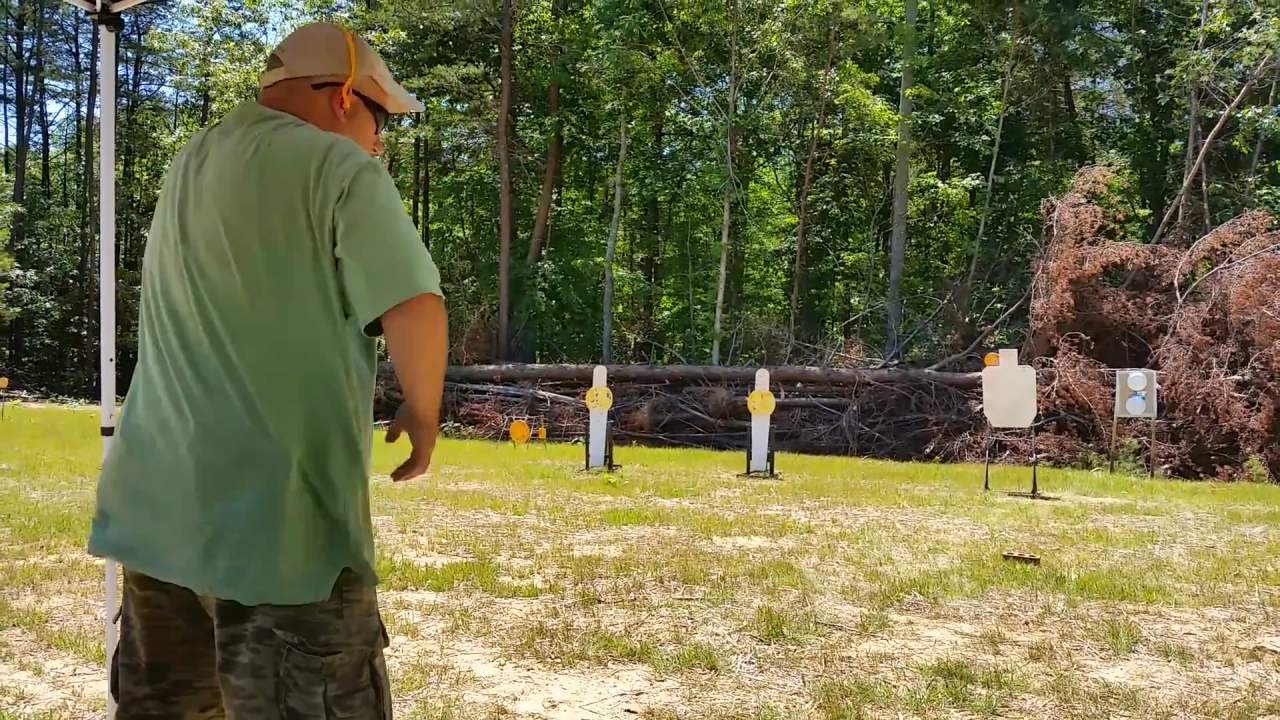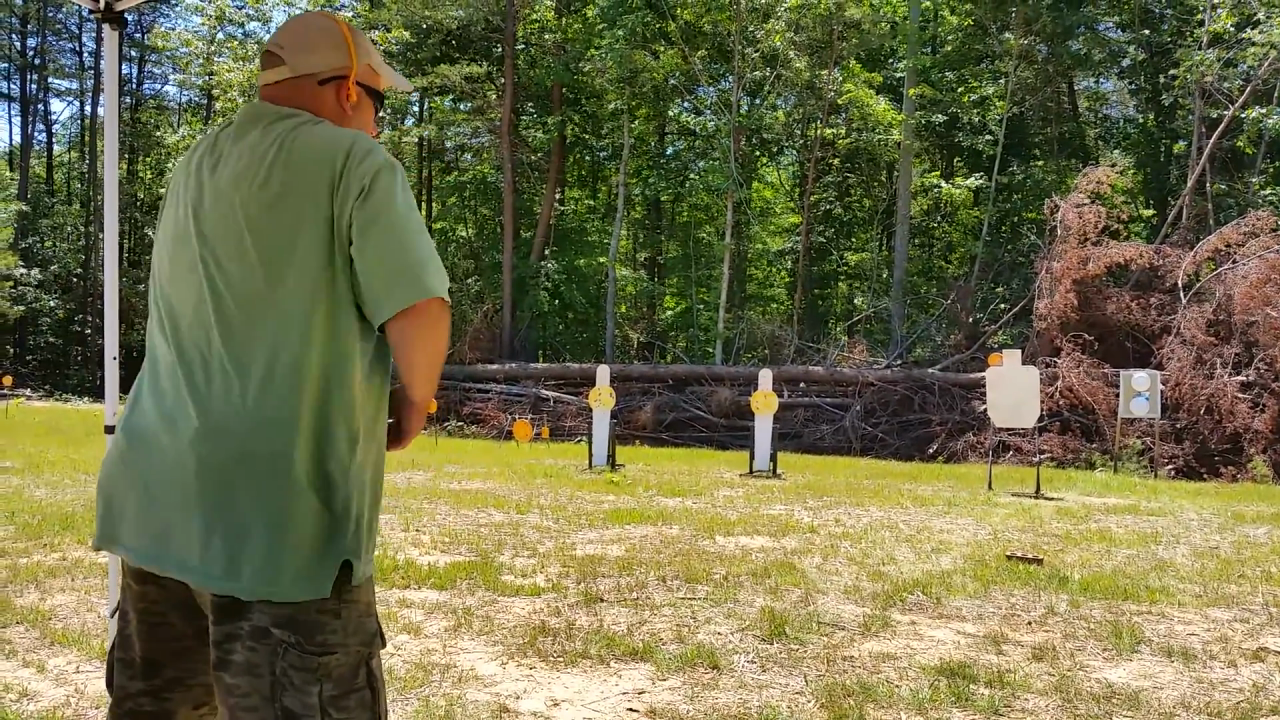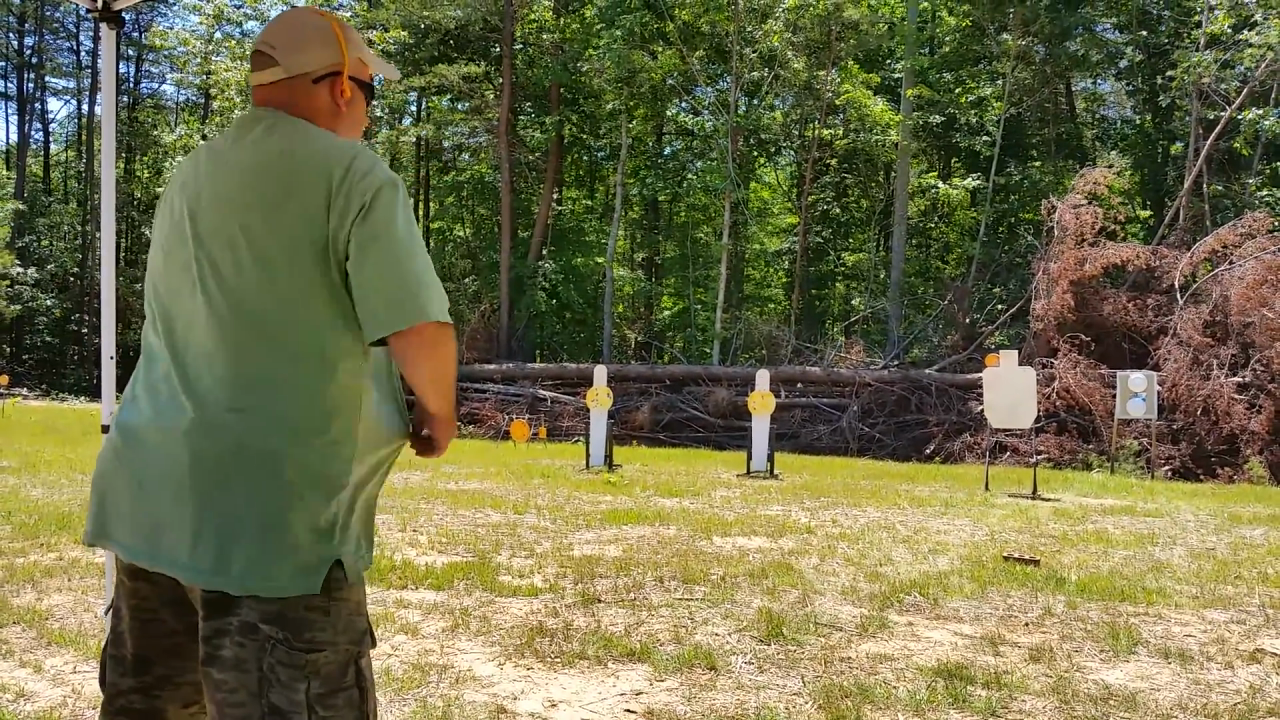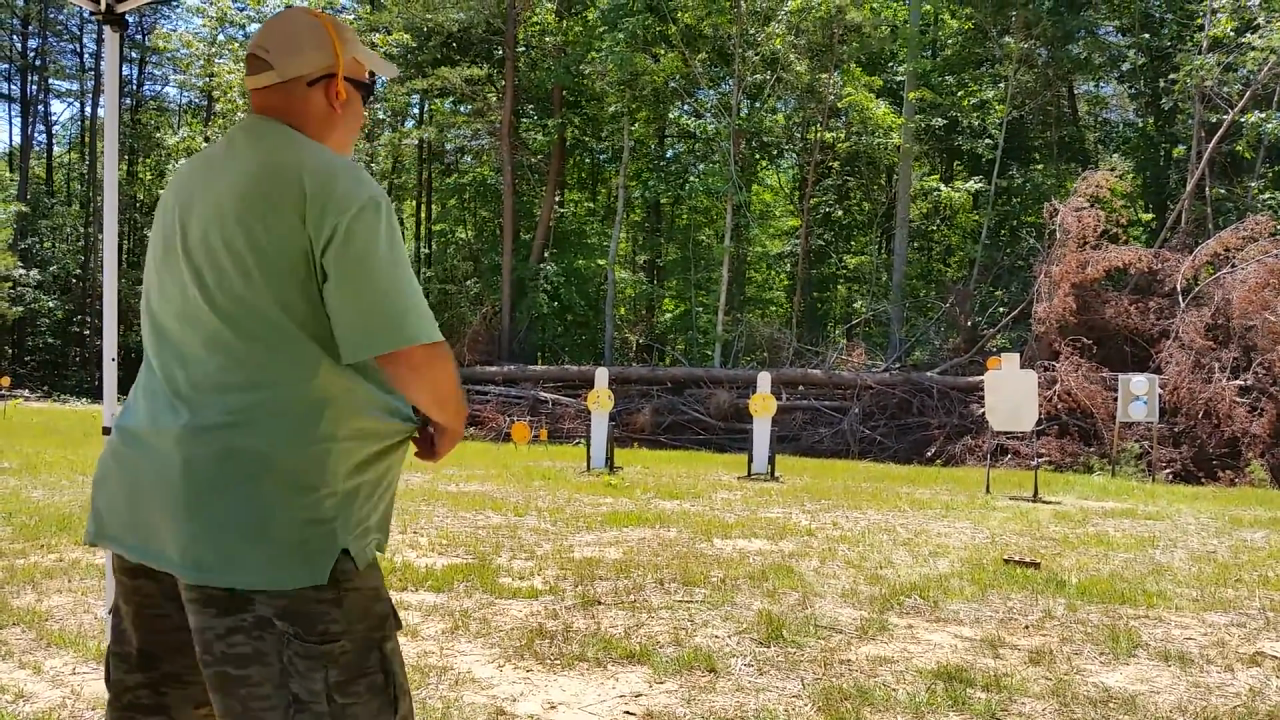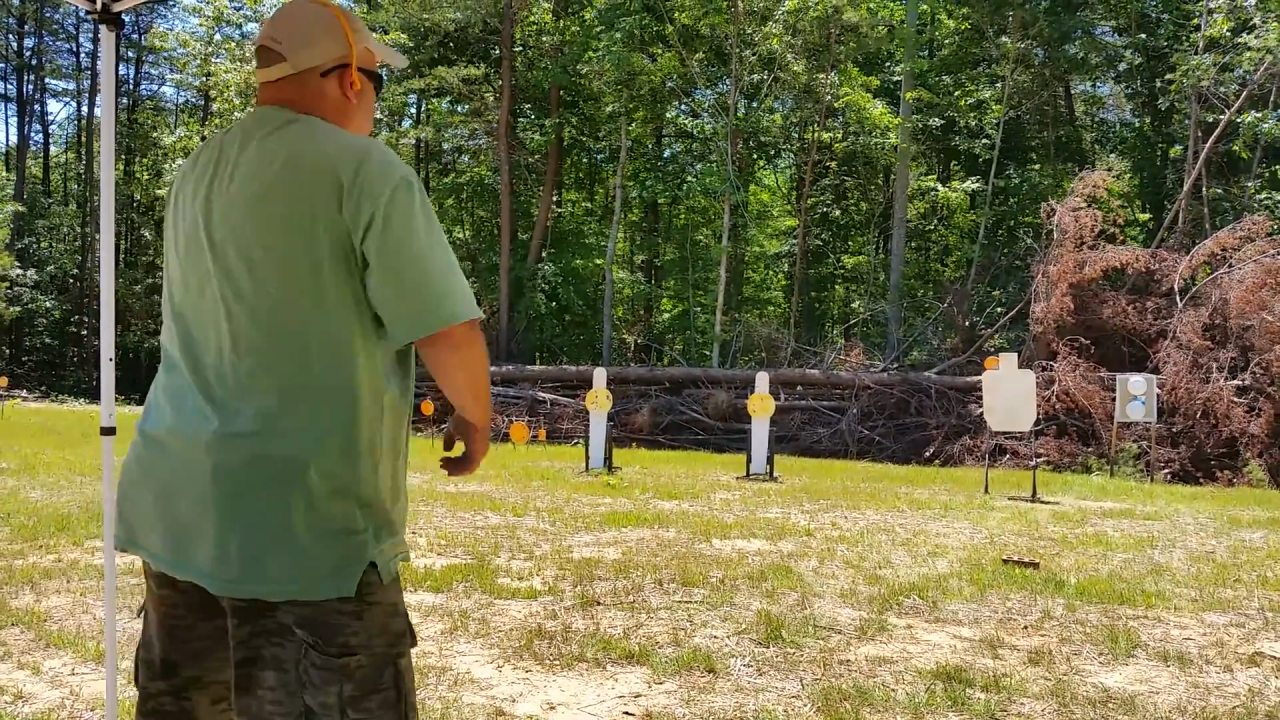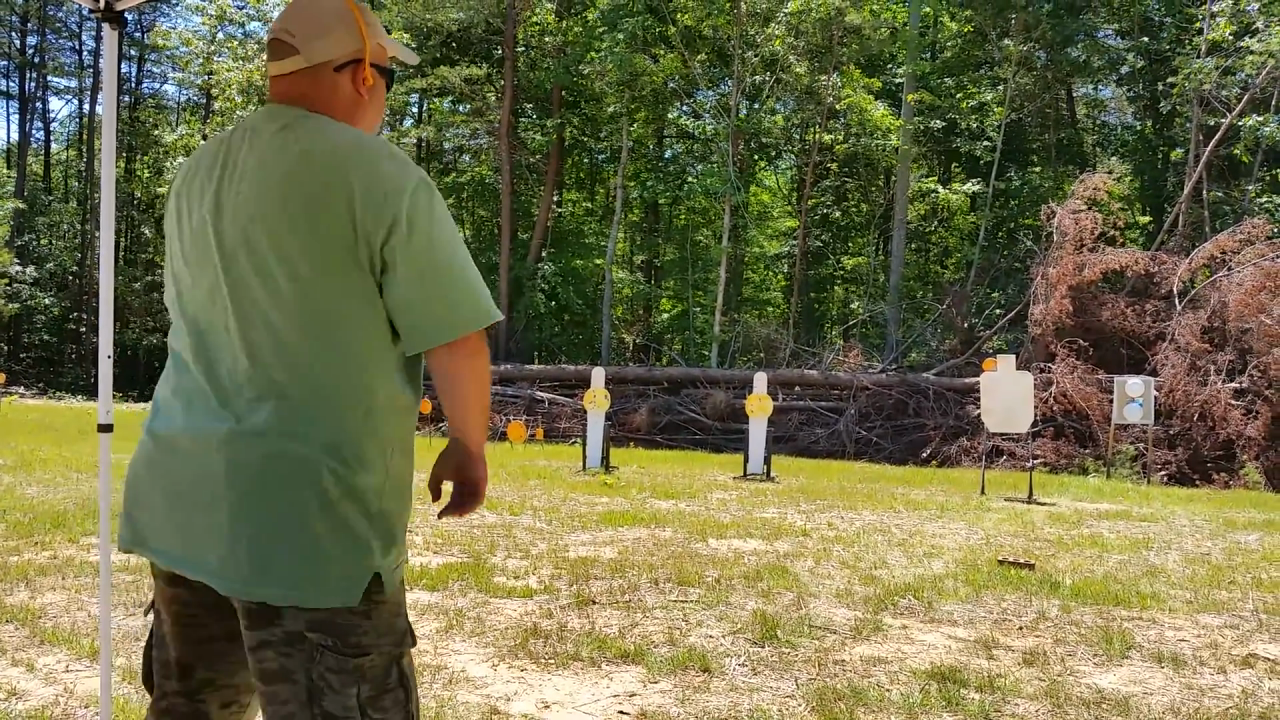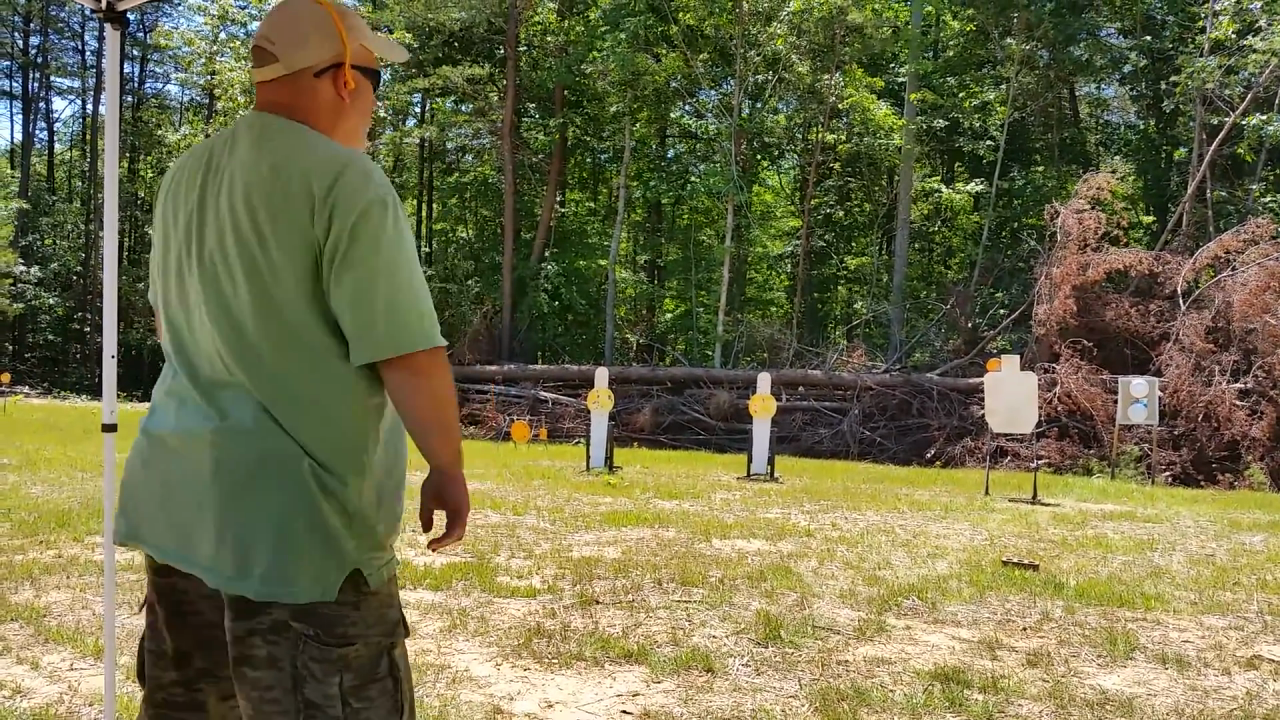
dt=0.2s
person 1, frame 1
left shoulder: (189, 166)
right shoulder: (337, 168)
right elbow: (413, 306)
right wrist: (422, 411)
left hip: (153, 493)
right hip: (271, 504)
person 1, frame 2
left shoulder: (196, 166)
right shoulder: (354, 165)
right elbow: (418, 311)
right wrist: (415, 397)
left hip: (156, 488)
right hip: (275, 501)
person 1, frame 3
left shoulder: (193, 173)
right shoulder: (350, 176)
right elbow: (418, 332)
right wrist: (439, 410)
left hip: (149, 487)
right hip: (269, 505)
person 1, frame 4
left shoulder: (190, 178)
right shoulder: (335, 186)
right elbow: (404, 351)
right wrist: (448, 417)
left hip: (149, 489)
right hip: (267, 503)
person 1, frame 5
left shoulder: (196, 173)
right shoulder: (368, 174)
right elbow: (445, 330)
right wrist: (474, 417)
left hip: (176, 492)
right hip: (297, 506)
person 1, frame 6
left shoulder: (198, 172)
right shoulder: (378, 175)
right elbow: (454, 336)
right wrist: (469, 450)
left hip: (183, 495)
right hip: (306, 509)
person 1, frame 7
left shoulder: (185, 176)
right shoulder: (344, 181)
right elbow: (407, 352)
right wrist: (447, 469)
left hip: (178, 490)
right hip: (297, 506)
